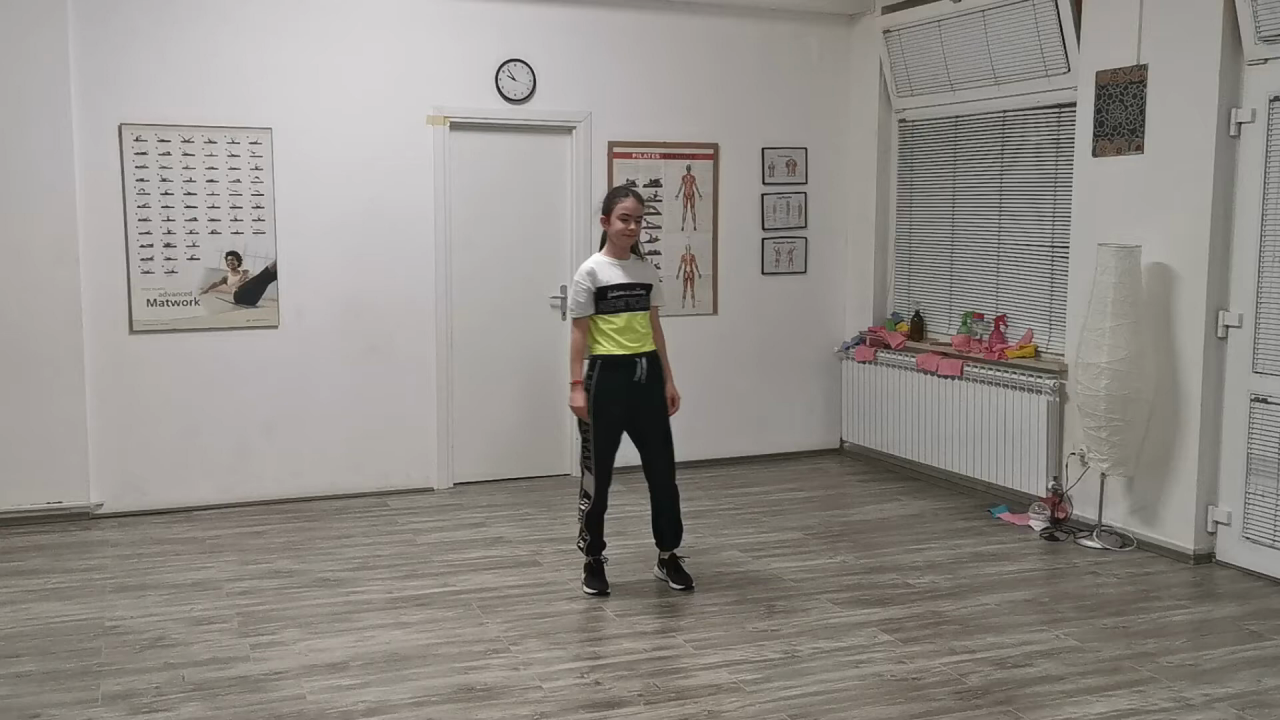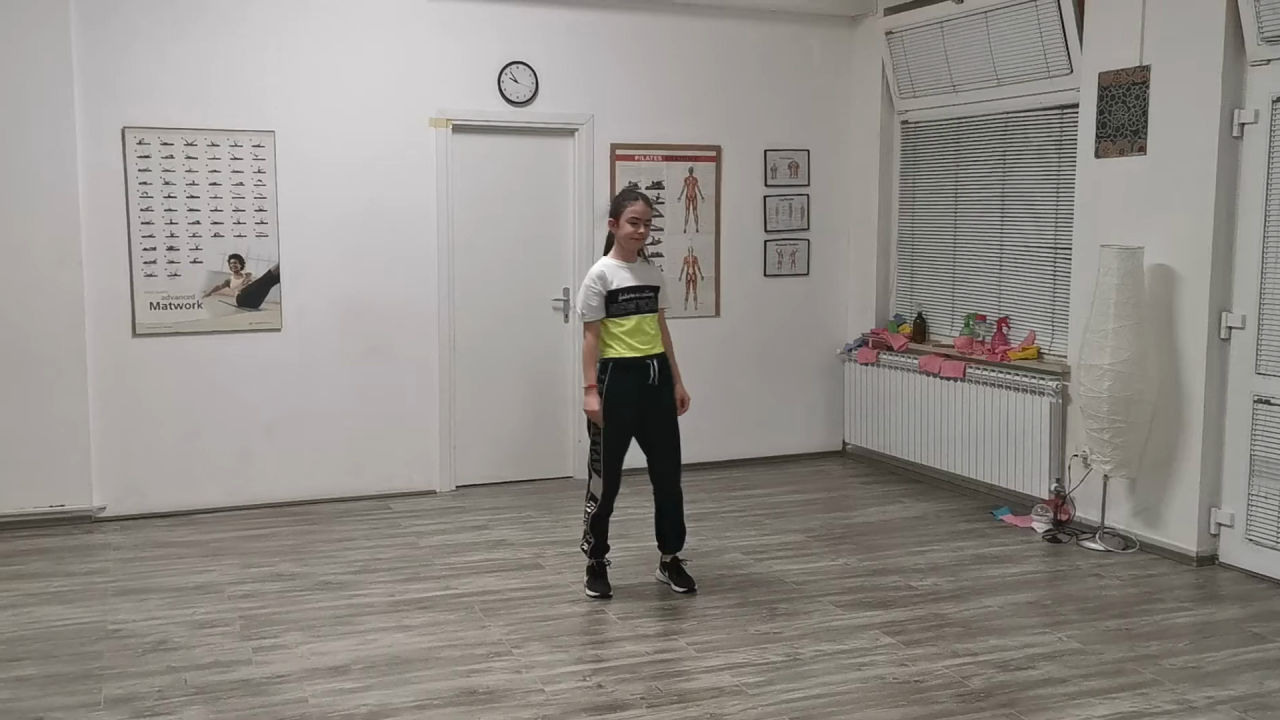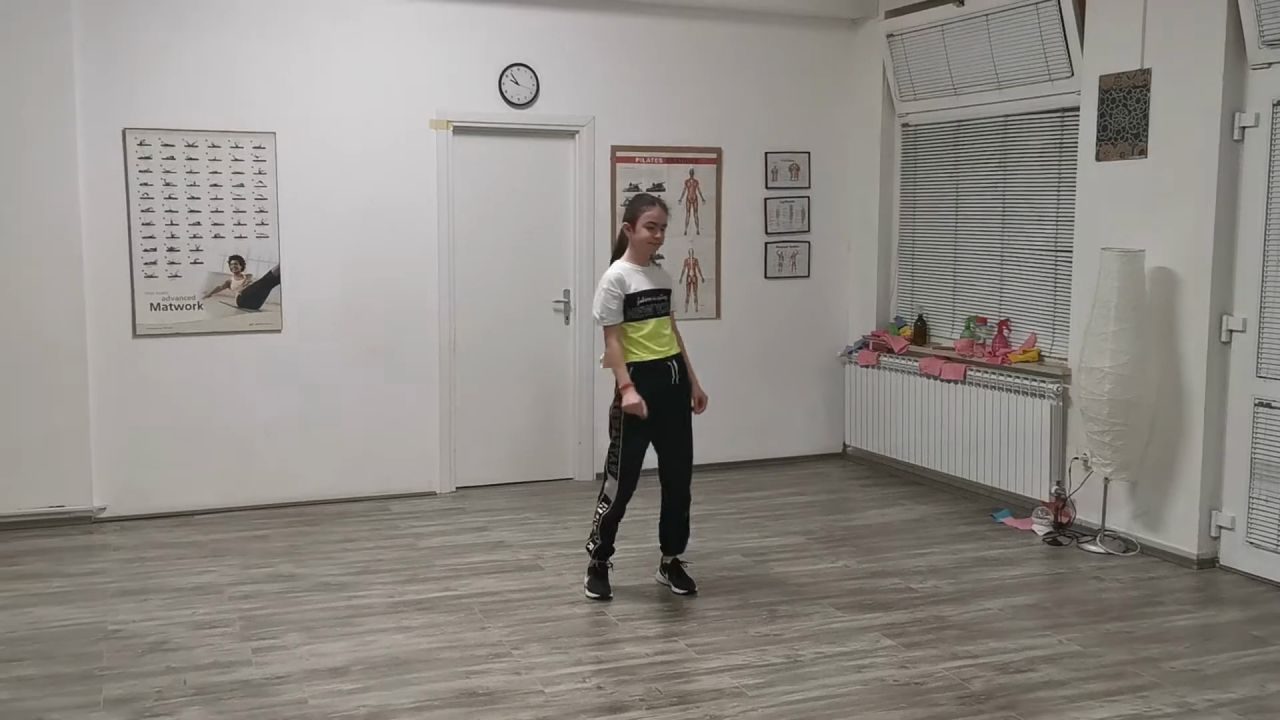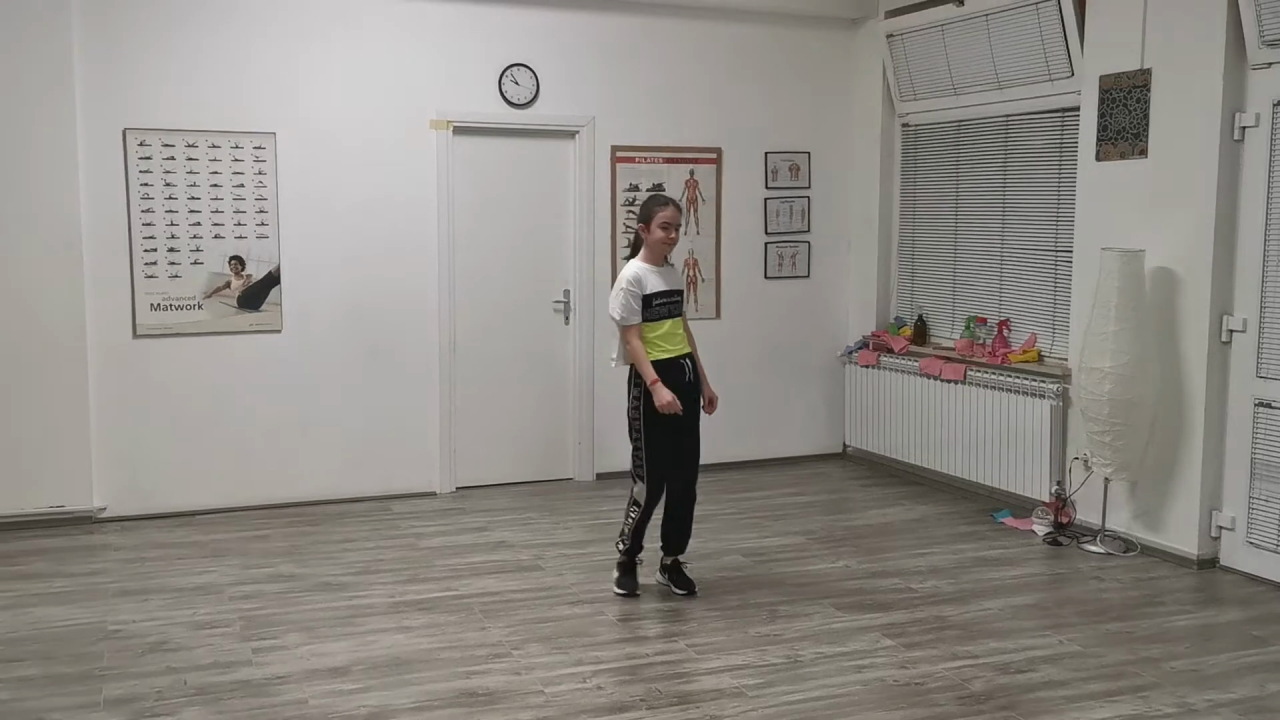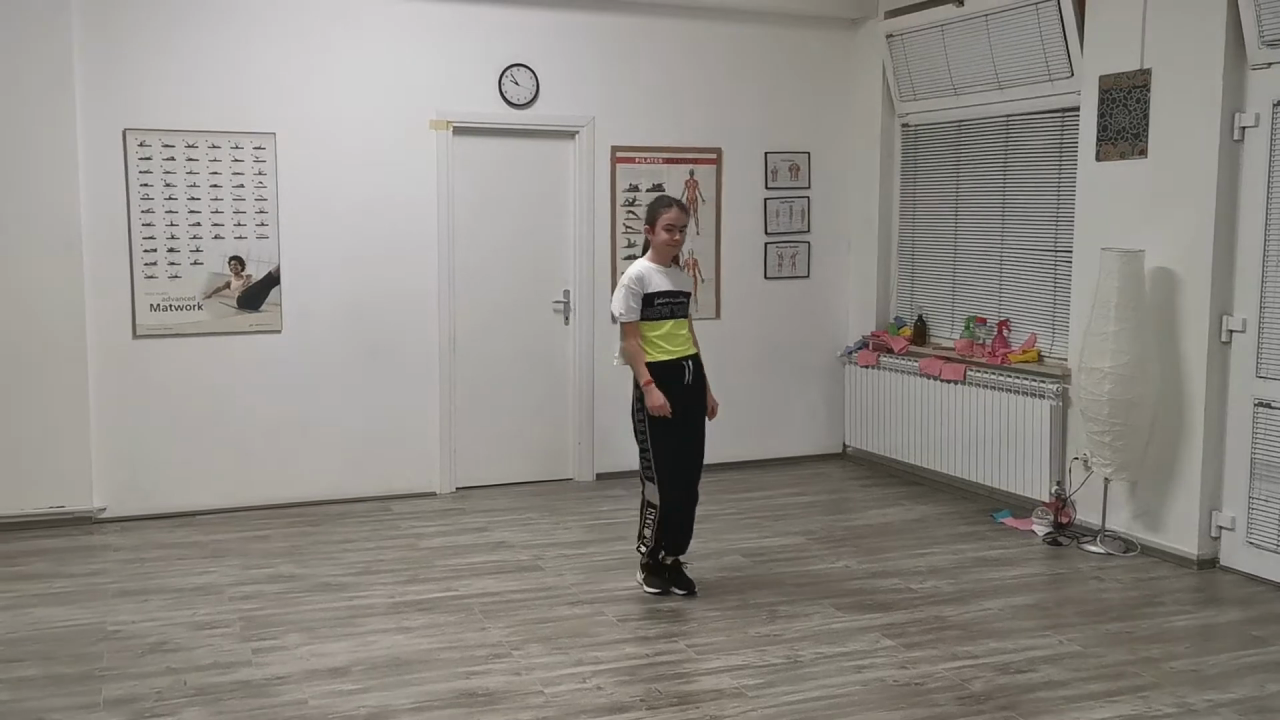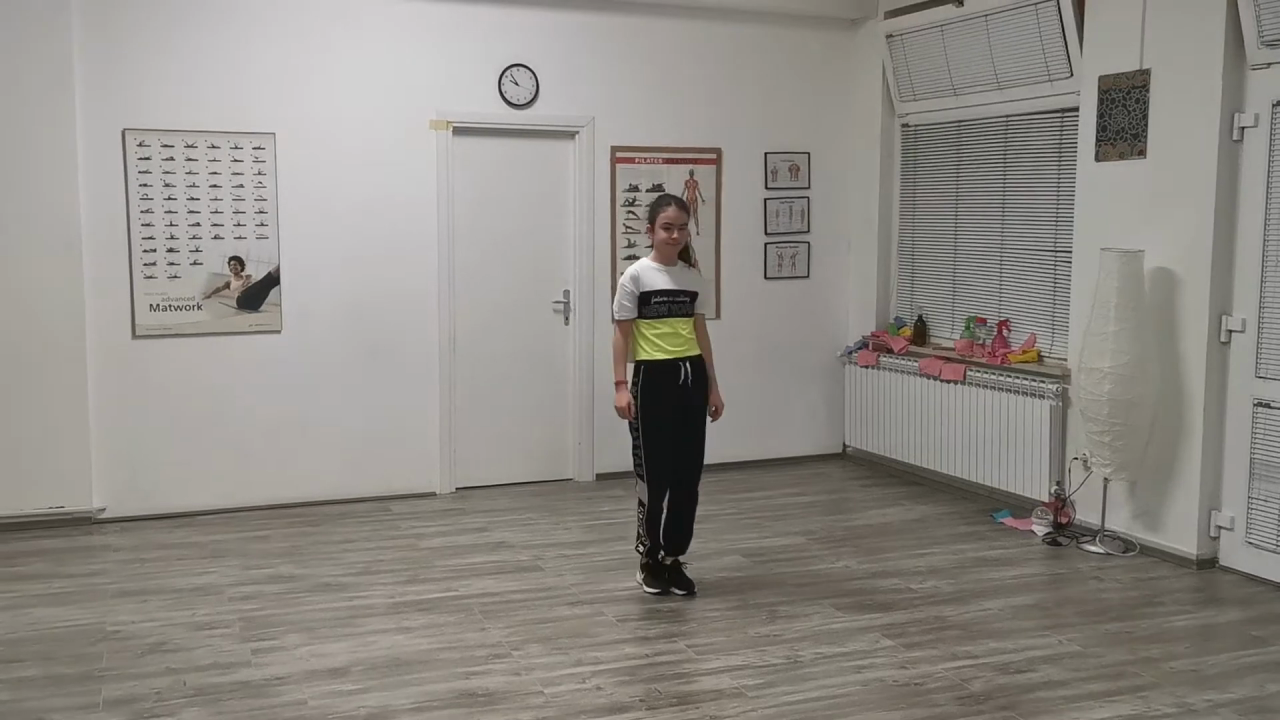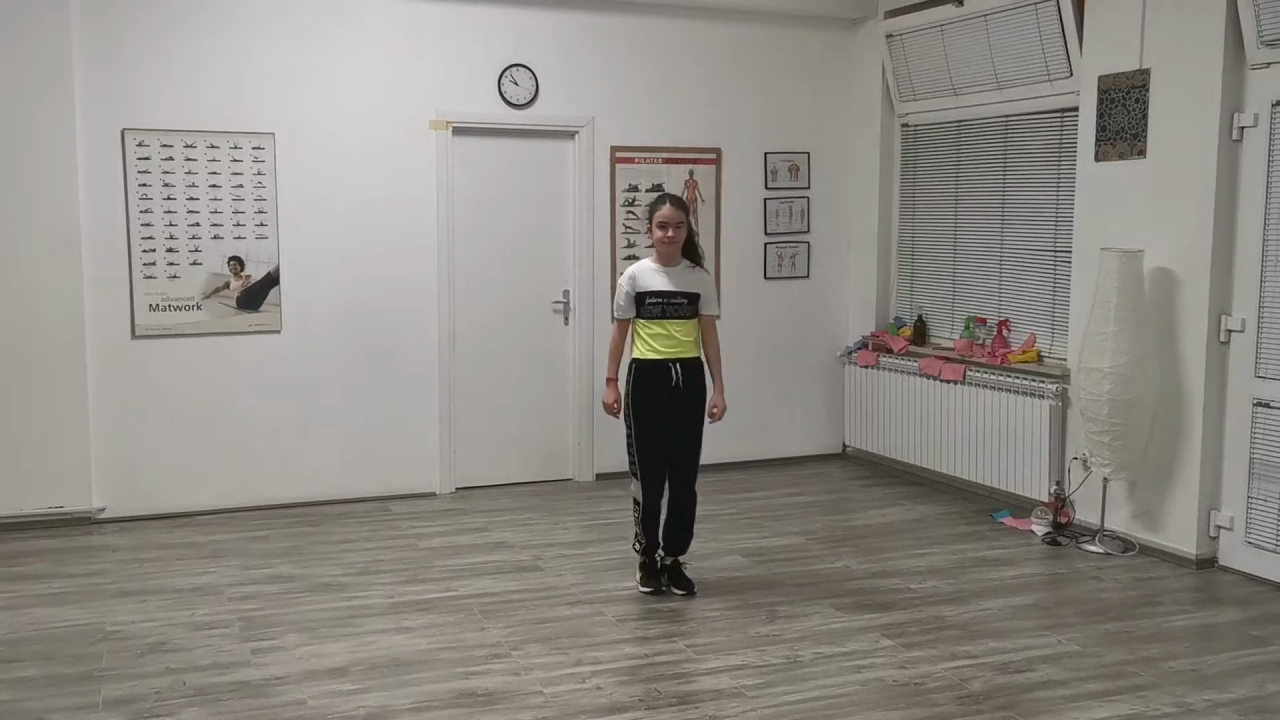
dt=0.2s
person 1, frame 1
left shoulder: (647, 271)
right shoulder: (591, 271)
left elbow: (654, 328)
right elbow: (580, 332)
left wrist: (668, 380)
right wrist: (577, 385)
left hip: (646, 374)
right hip: (607, 376)
left knee: (662, 468)
right knee: (598, 472)
left ankle: (668, 556)
right ankle: (593, 560)
person 1, frame 2
left shoulder: (653, 273)
right shoulder: (600, 274)
right elbow: (592, 336)
left wrist: (677, 381)
right wrist: (591, 389)
left hip: (656, 376)
right hip: (618, 378)
left knee: (668, 471)
right knee: (606, 475)
left ankle: (670, 559)
right ankle: (595, 563)
person 1, frame 3
left shoulder: (662, 275)
right shoulder: (615, 278)
right elbow: (613, 340)
left wrist: (693, 381)
right wrist: (626, 389)
left hip: (673, 379)
right hip: (640, 380)
left knee: (678, 475)
right knee: (622, 477)
left ankle: (671, 561)
right ankle: (598, 563)
person 1, frame 4
left shoulder: (673, 274)
right shoulder: (632, 278)
right elbow: (632, 340)
left wrist: (703, 381)
right wrist: (655, 386)
left hip: (685, 377)
right hip: (651, 381)
left knee: (685, 476)
right knee: (651, 476)
left ankle: (672, 561)
right ankle: (627, 558)
person 1, frame 5
left shoulder: (683, 277)
right shoulder: (636, 277)
right elbow: (630, 338)
left wrist: (705, 387)
right wrist: (648, 387)
left hip: (689, 377)
right hip: (655, 381)
left knee: (688, 475)
right knee: (660, 476)
left ankle: (673, 559)
right ankle: (650, 561)
person 1, frame 6
left shoulder: (693, 277)
right shoulder: (636, 276)
left elbow: (700, 334)
right elbow: (622, 335)
left wrist: (713, 387)
right wrist: (621, 386)
left hip: (692, 378)
right hip: (652, 378)
left knee: (687, 475)
right knee: (654, 474)
left ankle: (673, 559)
right ankle: (649, 560)
person 1, frame 7
left shoulder: (699, 278)
right shoulder: (635, 276)
left elbow: (708, 335)
right elbow: (621, 331)
left wrist: (718, 388)
right wrist: (611, 382)
left hip: (689, 380)
right hip: (647, 378)
left knee: (684, 476)
right knee: (648, 473)
left ankle: (673, 559)
right ankle: (647, 558)
